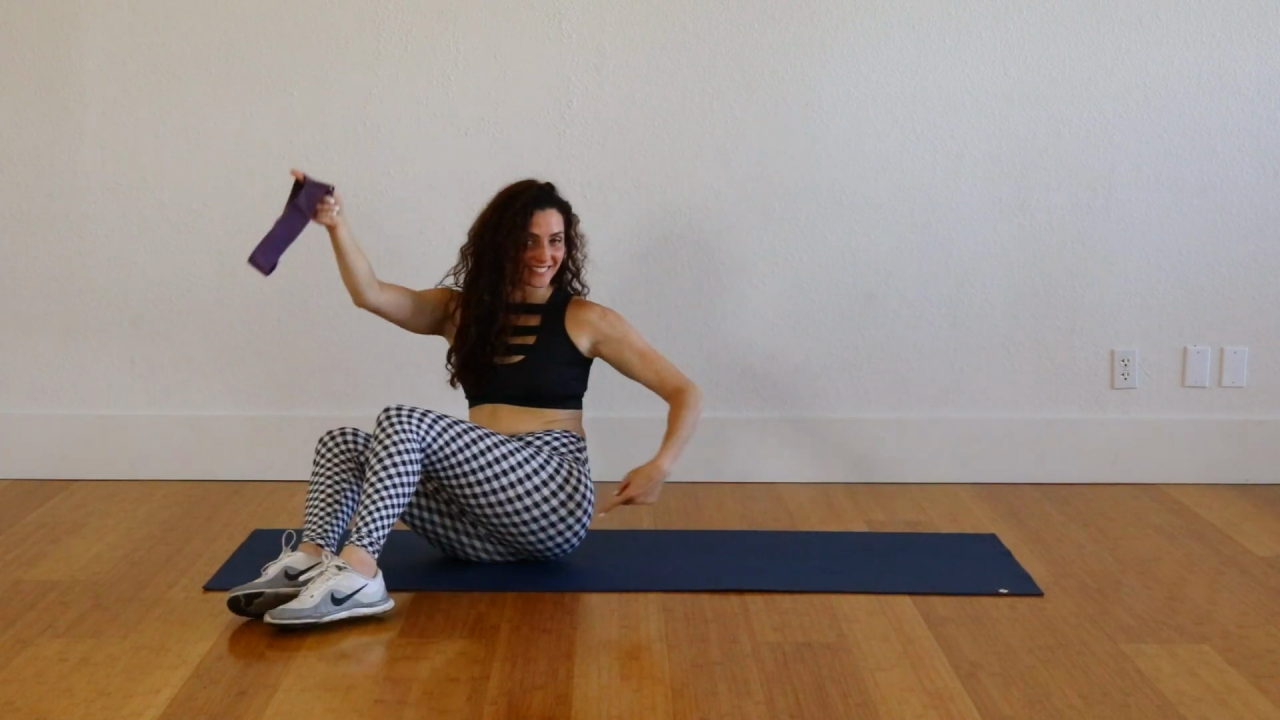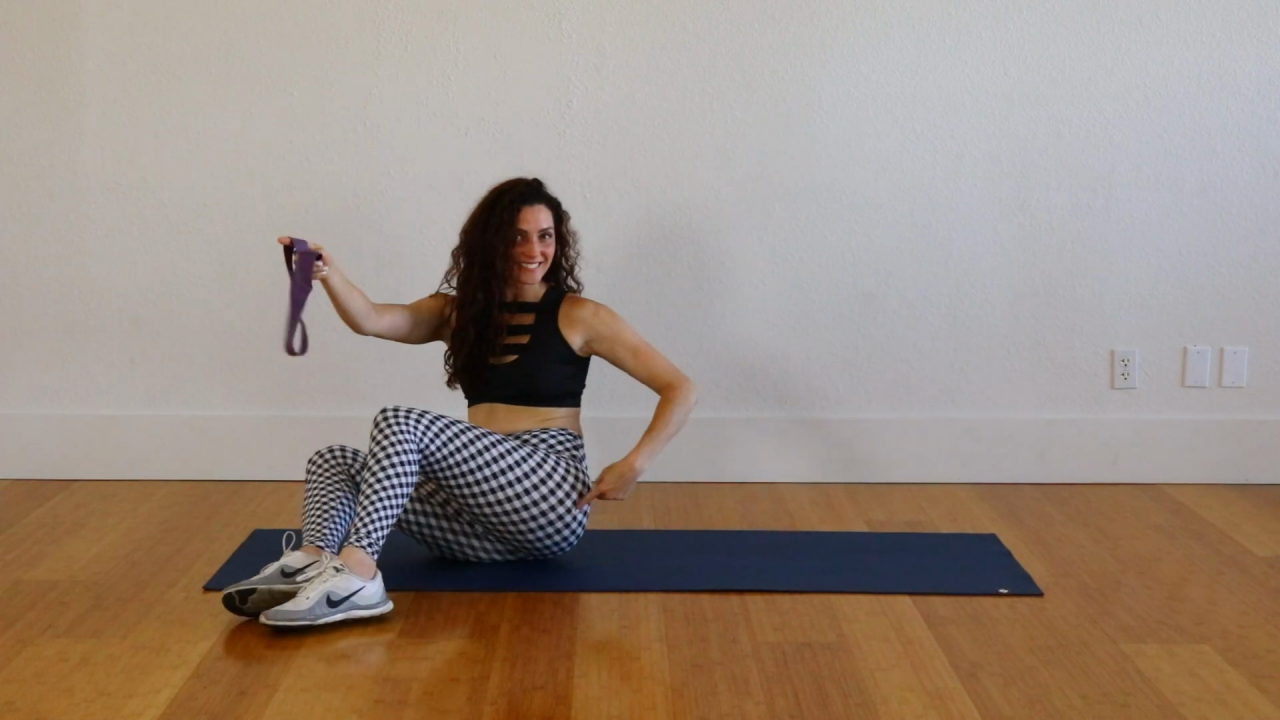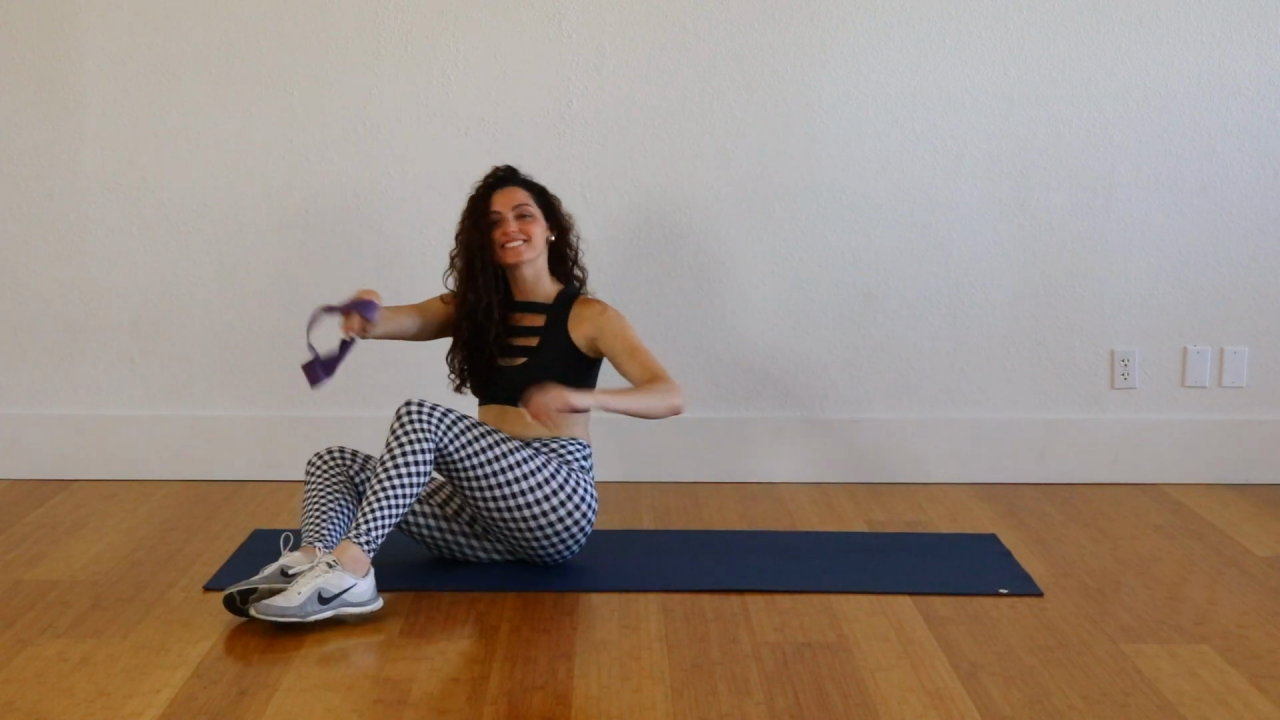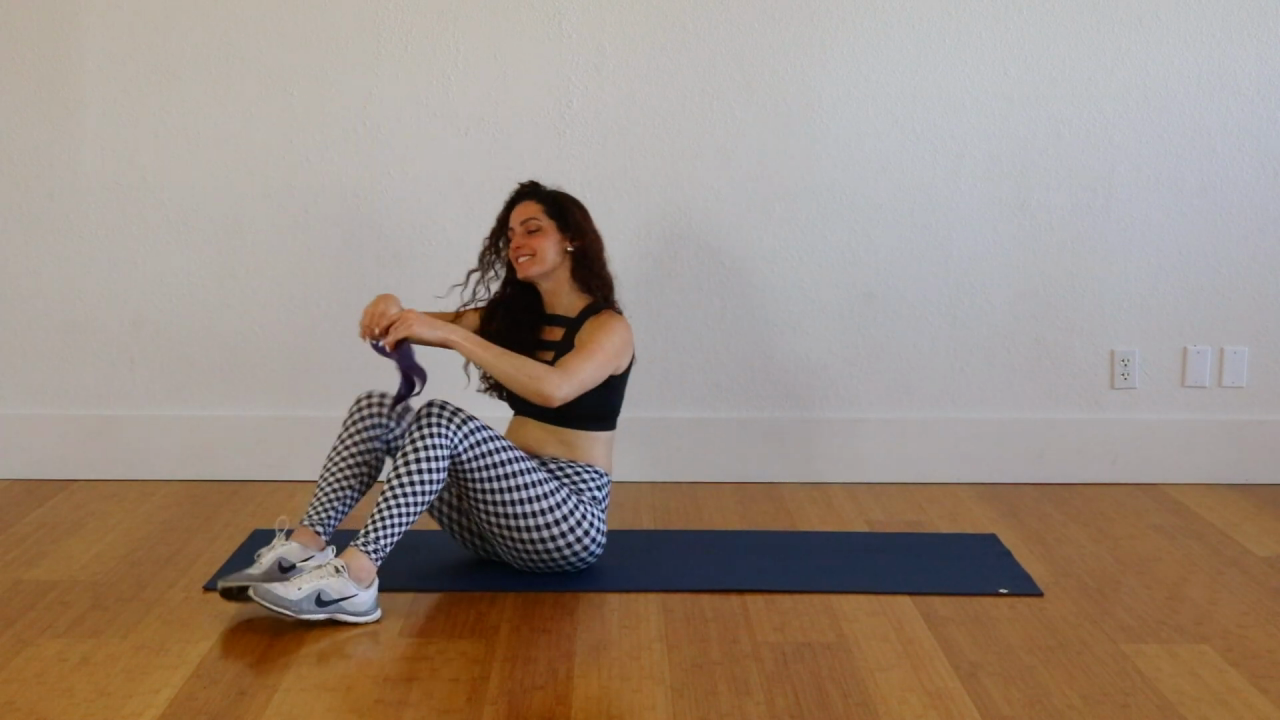
dt=0.3s
person 1, frame 1
left shoulder: (587, 320)
right shoulder: (460, 309)
left elbow: (686, 393)
right elbow: (370, 294)
left wrist: (660, 466)
right wrist: (336, 227)
left hip: (552, 507)
right hip: (486, 520)
left knee: (402, 423)
right knee: (340, 444)
left ankle: (356, 570)
right ankle: (310, 561)
person 1, frame 2
left shoulder: (581, 316)
right shoulder: (456, 311)
left elbow: (680, 389)
right elbow: (367, 319)
left wrist: (634, 464)
right wrist: (328, 273)
left hip: (550, 500)
right hip: (485, 516)
left knee: (398, 424)
right knee: (333, 461)
left ankle: (356, 571)
right ankle: (312, 562)
person 1, frame 3
left shoulder: (590, 316)
right shoulder: (471, 306)
left elbow: (672, 397)
right elbow: (386, 328)
left wrist: (582, 398)
left hip: (558, 506)
right hip: (489, 512)
left knee: (418, 417)
right knee: (330, 463)
left ankle: (349, 571)
right ankle: (311, 563)
person 1, frame 4
left shoulder: (607, 328)
right shoulder: (513, 316)
left elbow: (553, 390)
right elbow: (406, 331)
left wrist: (453, 335)
right wrist: (390, 309)
left hip: (569, 525)
right hip: (498, 507)
left knee: (439, 421)
right knee: (375, 409)
left ankle: (355, 576)
right ankle: (305, 546)
